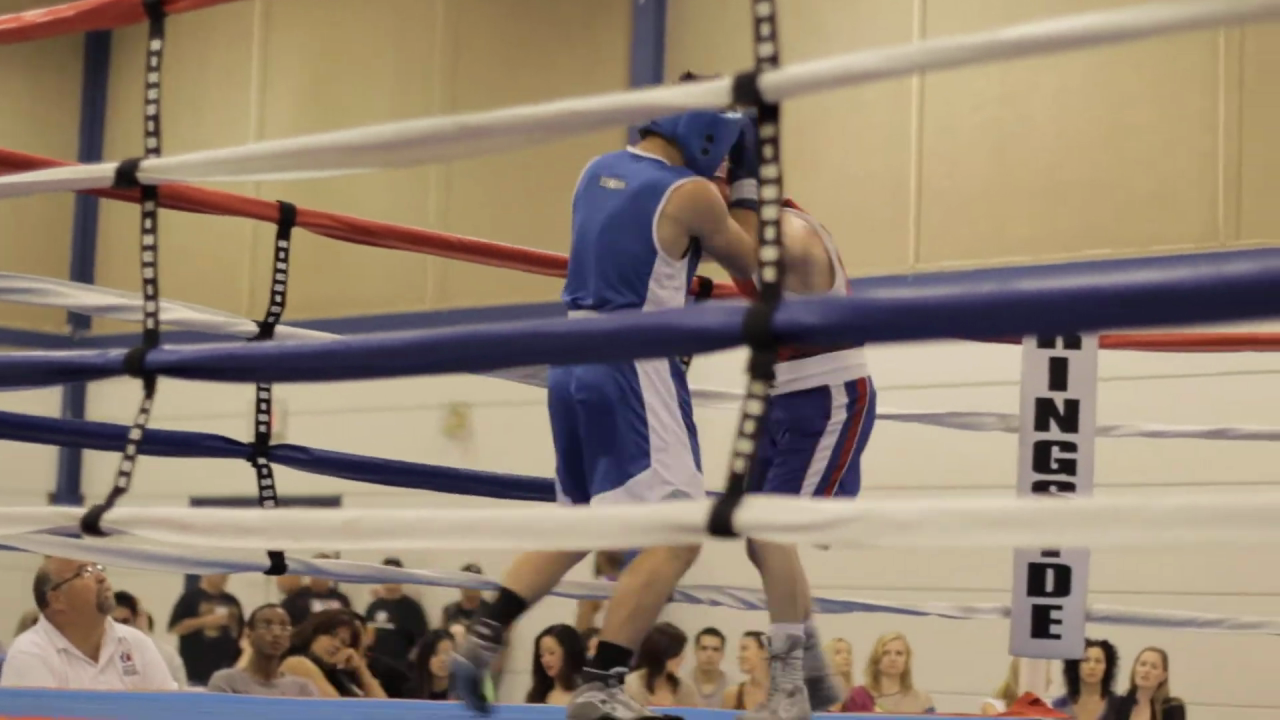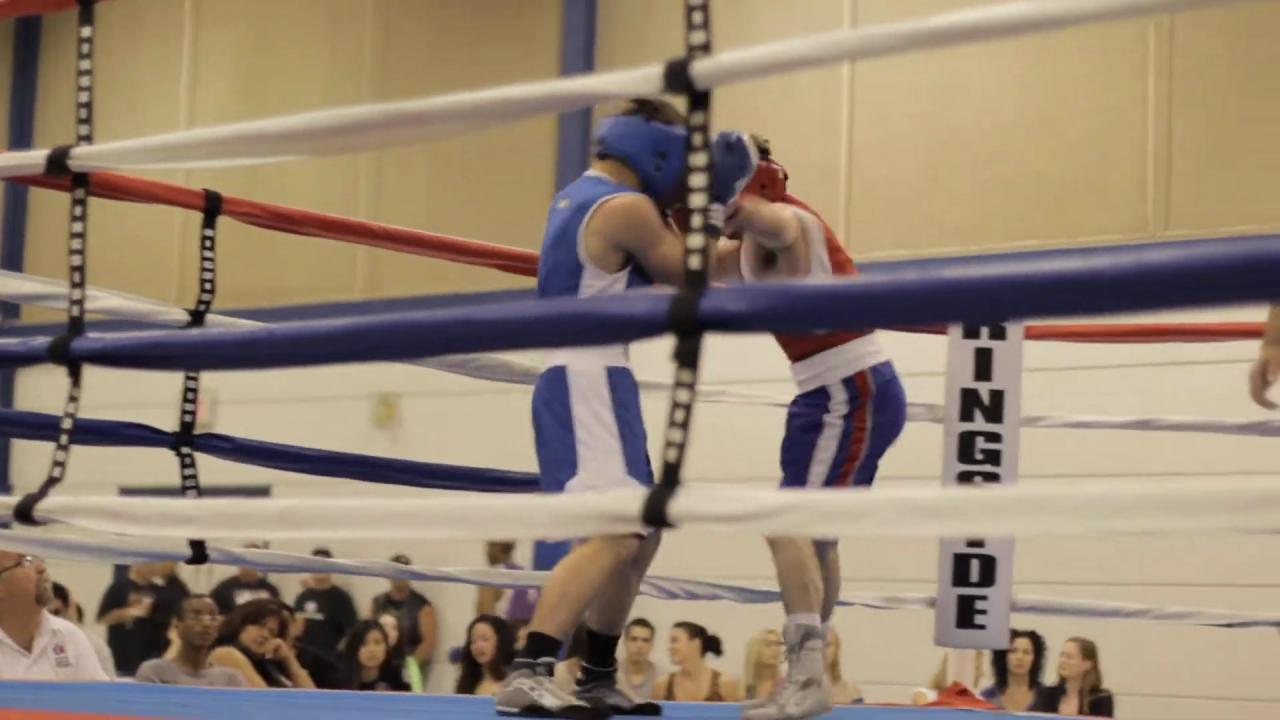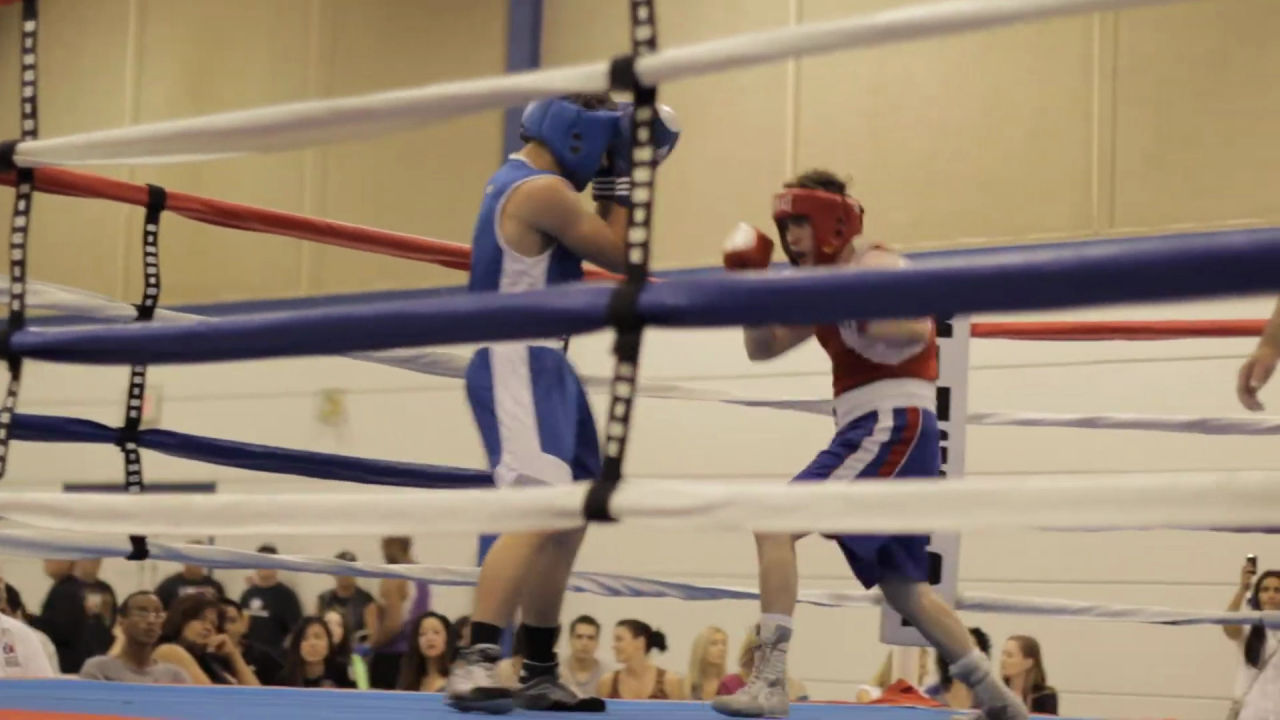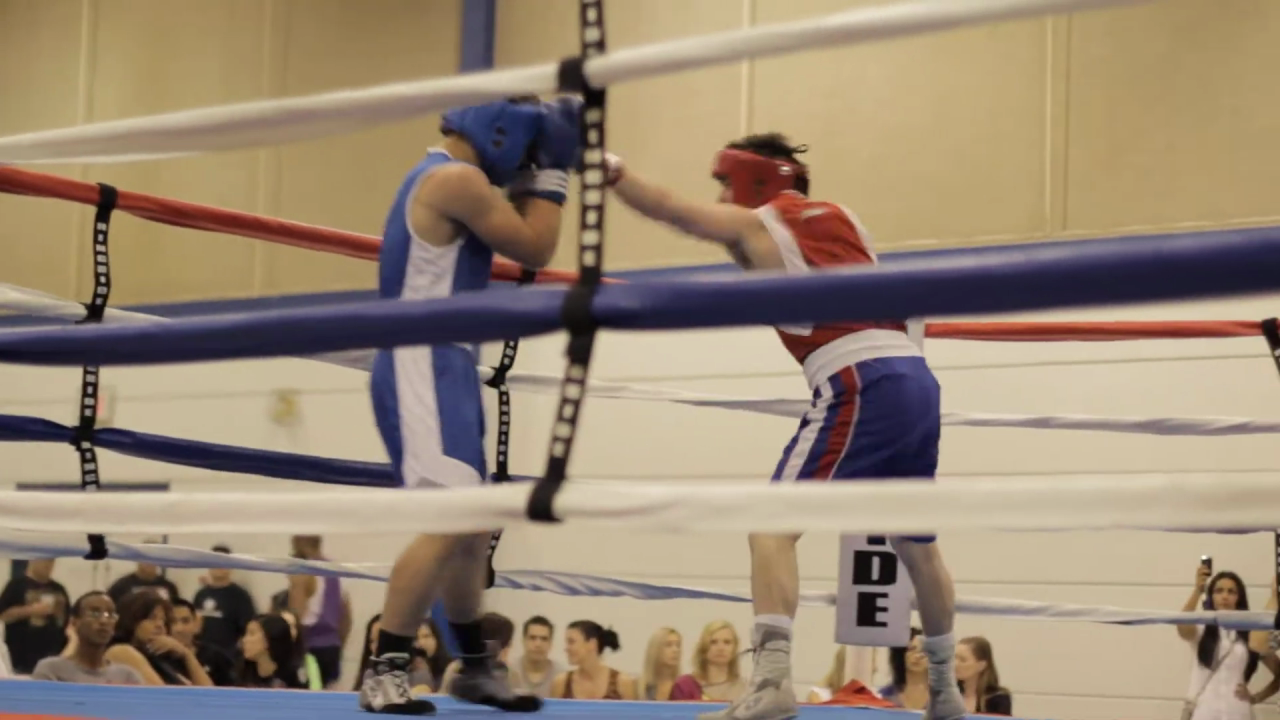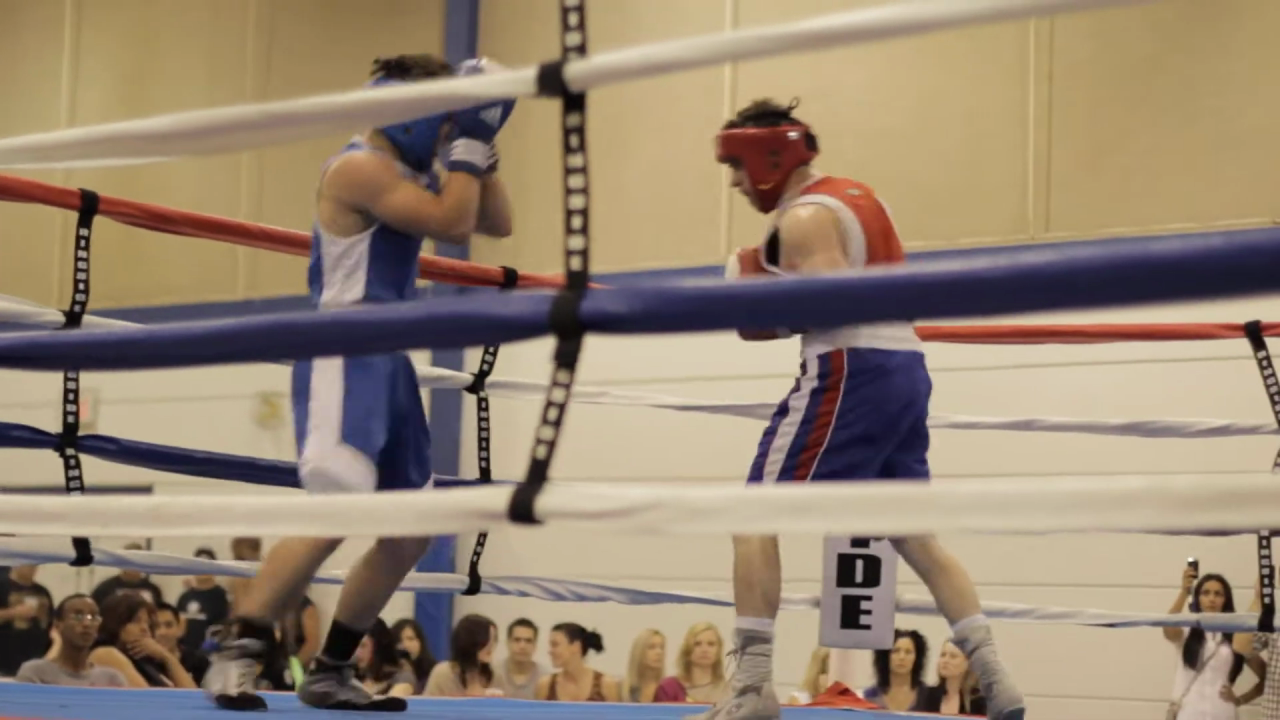
dt=0.3s
person 1, frame 1
left shoulder: (596, 175)
right shoulder: (693, 191)
right elbow: (749, 265)
right wrist: (748, 183)
left hip: (572, 365)
right hip: (636, 368)
right knee: (676, 537)
left ankle: (483, 638)
person 1, frame 2
left shoulder: (579, 197)
right shoulder: (626, 208)
left elbow: (641, 248)
right elbow: (688, 277)
left wrist: (698, 195)
right wrist: (716, 199)
left hip: (570, 379)
right hip: (589, 379)
left knee: (638, 534)
right knee: (610, 536)
person 1, frame 3
left shoulder: (520, 182)
right shoulder: (542, 190)
left elbow: (598, 243)
right elbow: (615, 254)
left wrist: (617, 175)
right wrist: (628, 176)
left hip: (542, 367)
right hip: (518, 367)
left knee: (564, 523)
right ankle: (477, 660)
person 1, frame 4
left shoulder: (450, 180)
right shoulder: (456, 178)
left elbow: (516, 246)
right elbow: (536, 249)
left wrist: (532, 173)
right wrist: (554, 167)
left hip: (445, 366)
right hip: (423, 364)
left knee: (469, 527)
left ankle: (476, 666)
right ankle: (386, 670)
person 1, frame 5
left shoulder: (410, 173)
right shoulder: (359, 168)
left elbow: (498, 224)
right elbow: (441, 224)
left wrist: (477, 135)
right wrist: (469, 138)
left hip: (390, 364)
right hip: (344, 358)
left knee: (408, 530)
left ankle: (332, 672)
right ankle: (235, 657)
person 2, frame 1
left shoulder: (789, 230)
left elbow: (803, 255)
left hip: (831, 402)
right hip: (789, 404)
left knee: (770, 531)
right knee: (761, 536)
right ankle: (814, 677)
person 2, frame 2
left shoulder: (783, 223)
right shoulder: (757, 240)
left elbow: (772, 226)
left hip: (849, 395)
right hip: (839, 396)
left knee: (787, 527)
right knee: (814, 536)
person 2, frame 3
left shoulder: (873, 263)
left elbow: (915, 329)
right elbow: (760, 347)
left wrist: (827, 314)
left hip: (893, 432)
right hip: (882, 437)
right knee: (902, 583)
person 2, frame 4
left shoulder: (755, 225)
right shoulder: (835, 216)
left elbow: (667, 207)
left wrist: (613, 168)
left hip: (857, 392)
right hip: (911, 384)
left knee: (773, 530)
right knee: (918, 545)
person 2, frame 5
left shoulder: (805, 217)
right shoulder: (840, 200)
right wrist: (769, 278)
left hip: (848, 377)
right hip: (903, 372)
right knee: (918, 536)
